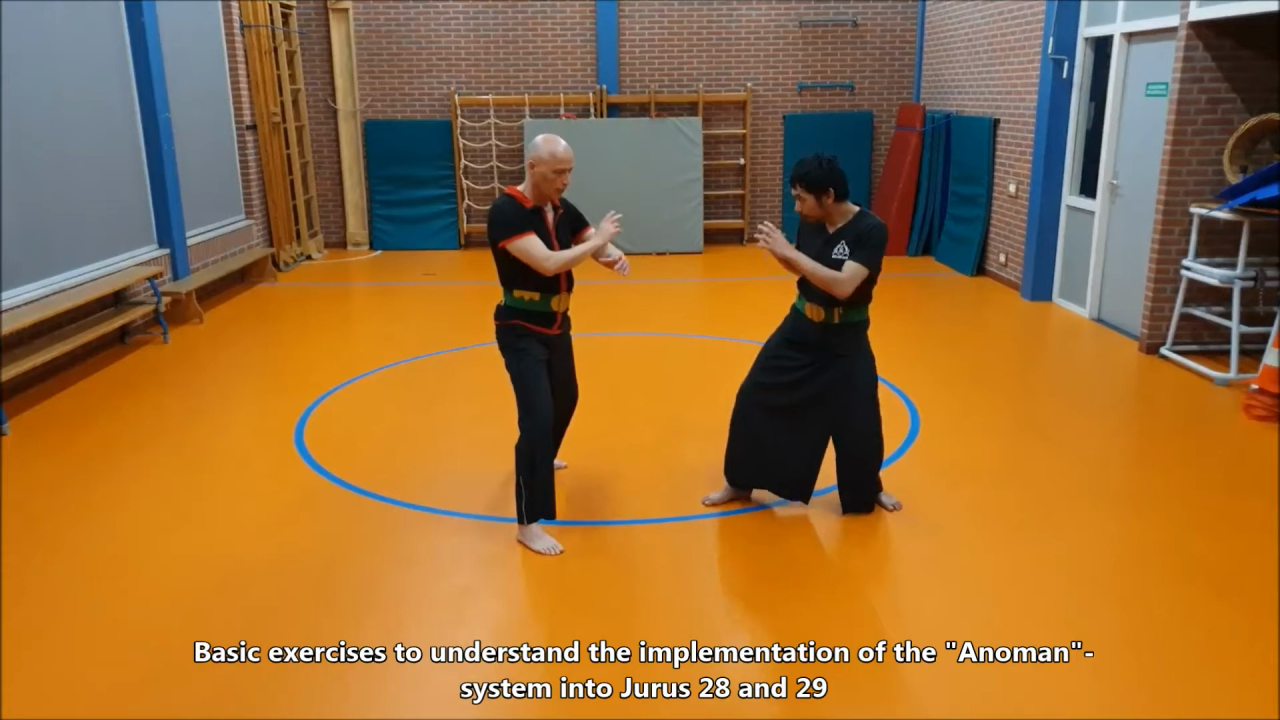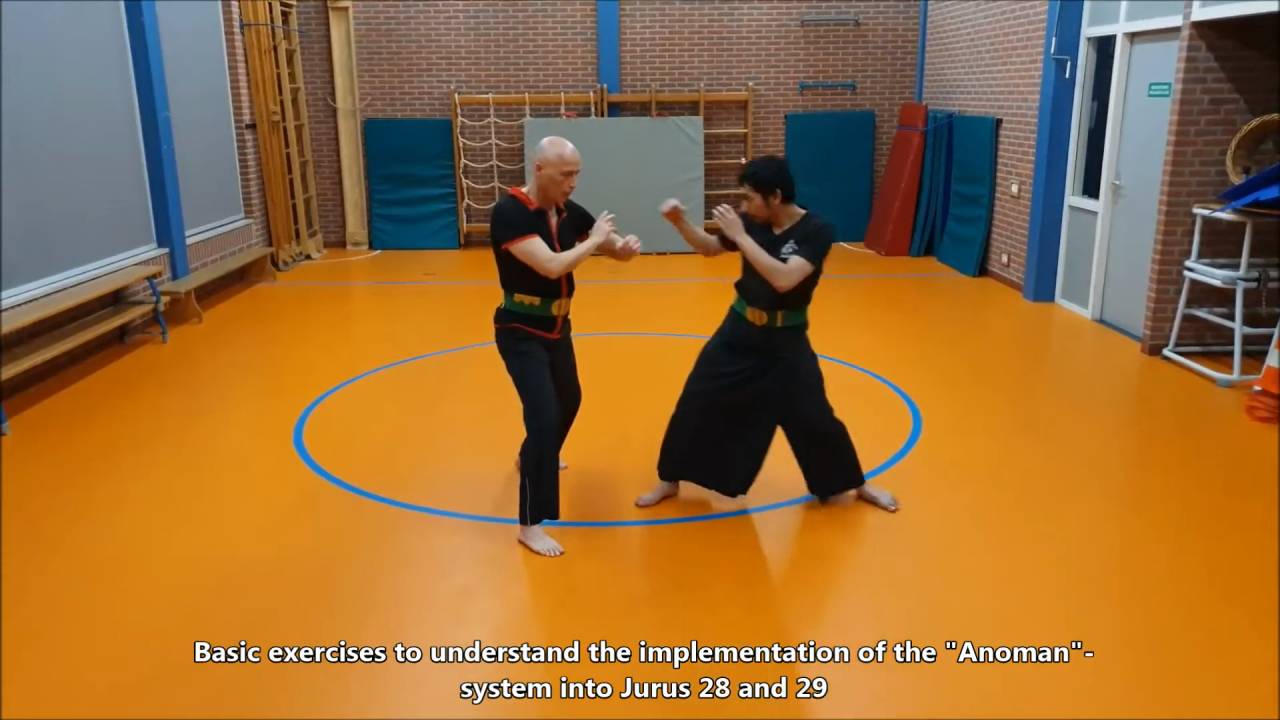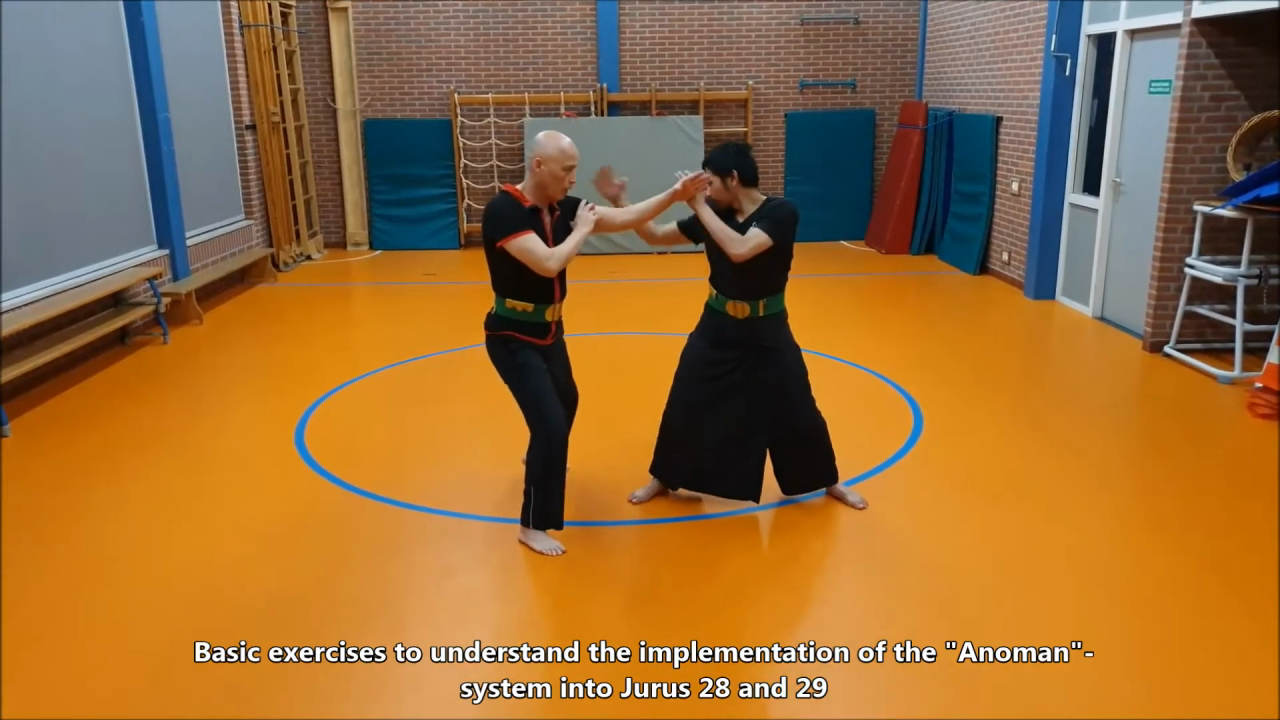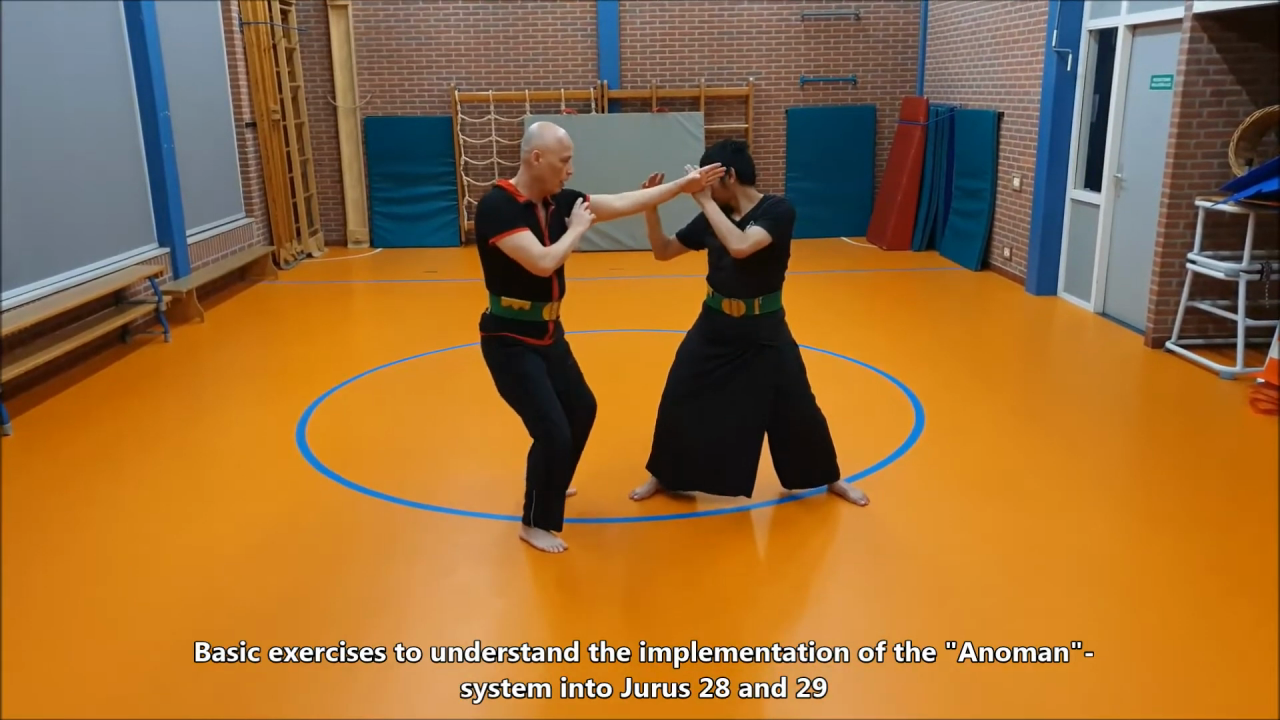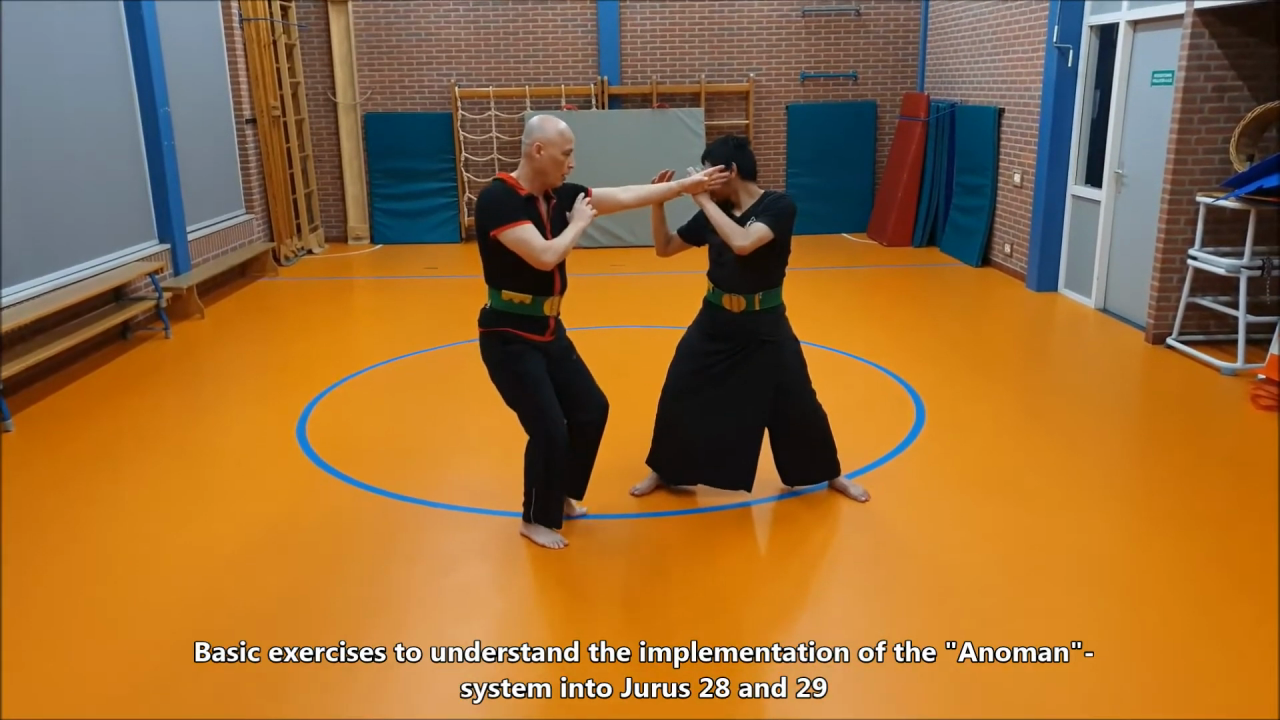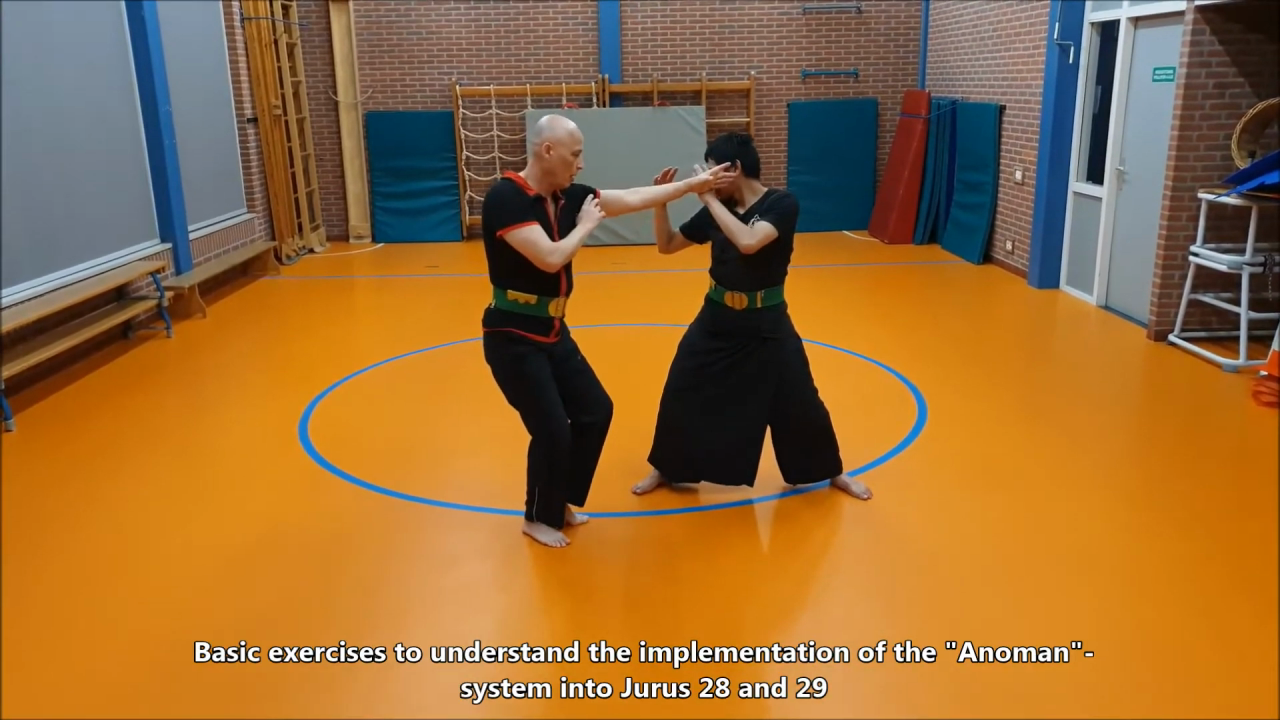
dt=0.4s
person 1, frame 1
left shoulder: (562, 209)
right shoulder: (506, 212)
left elbow: (597, 246)
right elbow: (548, 263)
left wrist: (615, 256)
right wrist: (597, 241)
left hip: (556, 325)
right hip: (521, 330)
left knee: (564, 400)
right knee: (537, 416)
left ankle: (538, 458)
right ankle: (529, 523)
person 1, frame 2
left shoulder: (569, 211)
right shoulder: (509, 213)
left elbow: (611, 245)
right elbow: (551, 265)
left wrist: (626, 245)
right wrist: (595, 239)
left hip: (556, 327)
right hip: (521, 332)
left knee: (567, 400)
right knee: (544, 415)
left ankle: (531, 458)
right ankle: (530, 524)
person 1, frame 3
left shoulder: (562, 206)
right shoulder: (502, 211)
left elbow: (623, 218)
right elbow: (548, 263)
left wrist: (673, 195)
right wrist: (581, 229)
left hip: (548, 332)
right hip: (512, 338)
left knee: (564, 405)
right knee: (551, 424)
left ankle: (536, 458)
right ankle: (533, 525)
person 1, frame 4
left shoulder: (558, 201)
right shoulder: (497, 206)
left elbow: (622, 203)
right elbow: (542, 262)
left wrist: (682, 185)
right wrist: (577, 228)
left hip: (548, 333)
right hip: (510, 341)
left knee: (581, 410)
right knee: (553, 432)
left ankle: (551, 482)
right ankle: (535, 524)
person 1, frame 5
left shoulder: (559, 195)
right shoulder: (497, 199)
left elbow: (625, 197)
right elbow: (545, 256)
left wrist: (686, 185)
right wrist: (579, 222)
left hip: (548, 330)
right hip: (509, 337)
left knee: (591, 409)
right knee: (548, 429)
left ankle: (561, 495)
right ankle: (537, 519)
person 1, frame 6
left shoulder: (567, 196)
right shoulder: (505, 198)
left elbow: (631, 199)
right elbow: (550, 258)
left wrist: (692, 183)
right wrist: (586, 225)
left hip: (553, 331)
right hip: (513, 337)
left knee: (594, 411)
right knee: (551, 430)
left ankle: (560, 501)
right ankle: (539, 517)
person 2, frame 1
left shoulder: (870, 231)
right shoulder: (811, 222)
left elbow: (843, 286)
left wrist: (788, 250)
right wrist: (778, 250)
left hip: (845, 340)
right hip: (799, 328)
left knee: (859, 422)
right knee: (754, 400)
left ankle: (868, 489)
right ankle: (739, 484)
person 2, frame 2
left shoulder: (817, 232)
right shoulder: (751, 221)
left elbow: (785, 280)
right elbow: (709, 248)
left wrist: (742, 236)
right wrist: (680, 222)
left hip: (786, 340)
right hip: (739, 331)
left knee: (814, 418)
right knee: (696, 405)
left ankle: (854, 484)
right ankle: (669, 480)
person 2, frame 3
left shoulder: (781, 213)
right shoulder: (715, 213)
left elbow: (741, 250)
right elbow: (656, 236)
left wrist: (701, 208)
right wrist: (618, 201)
left hip: (766, 331)
right hip: (716, 327)
left knee: (798, 412)
right knee: (684, 407)
left ankle: (829, 482)
right ankle: (664, 479)
person 2, frame 4
left shoulder: (778, 211)
right shoulder: (713, 216)
left elbow: (741, 246)
right elbow: (662, 251)
left wrist: (705, 202)
right wrist: (651, 206)
left hip: (764, 329)
right hip: (714, 326)
left knee: (797, 409)
right knee: (677, 403)
left ankle: (831, 478)
right ankle: (663, 476)
person 2, frame 5
left shoulder: (779, 207)
right shoulder: (715, 211)
left elbow: (743, 243)
right elbow: (664, 247)
left wrist: (704, 201)
right wrist: (658, 202)
left hip: (764, 325)
right hip: (714, 321)
left knee: (798, 404)
right knee: (677, 398)
left ankle: (831, 474)
right ankle: (663, 471)
person 2, frame 6
left shoulder: (782, 204)
right shoulder: (718, 208)
left elbow: (749, 242)
right elbow: (667, 245)
left wrist: (709, 199)
right wrist: (660, 201)
left hip: (766, 323)
right hip: (716, 319)
left knee: (800, 403)
right knee: (680, 396)
left ankle: (833, 472)
right ankle: (665, 469)
